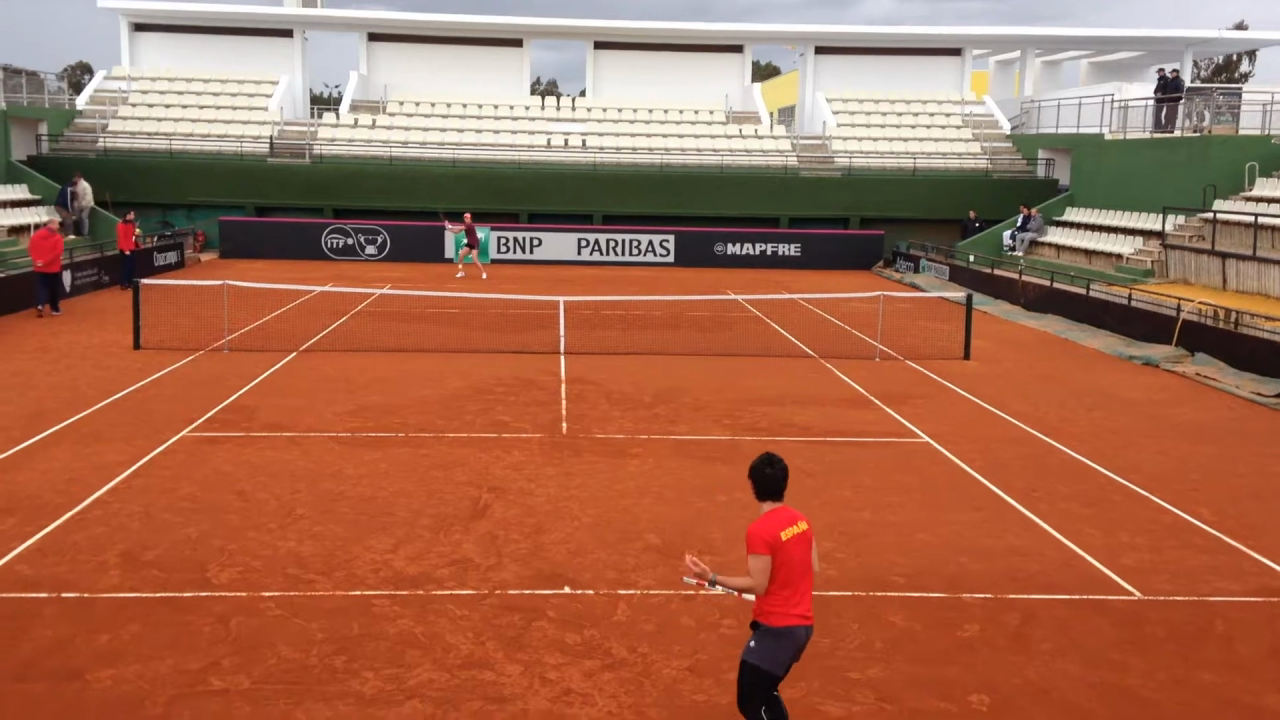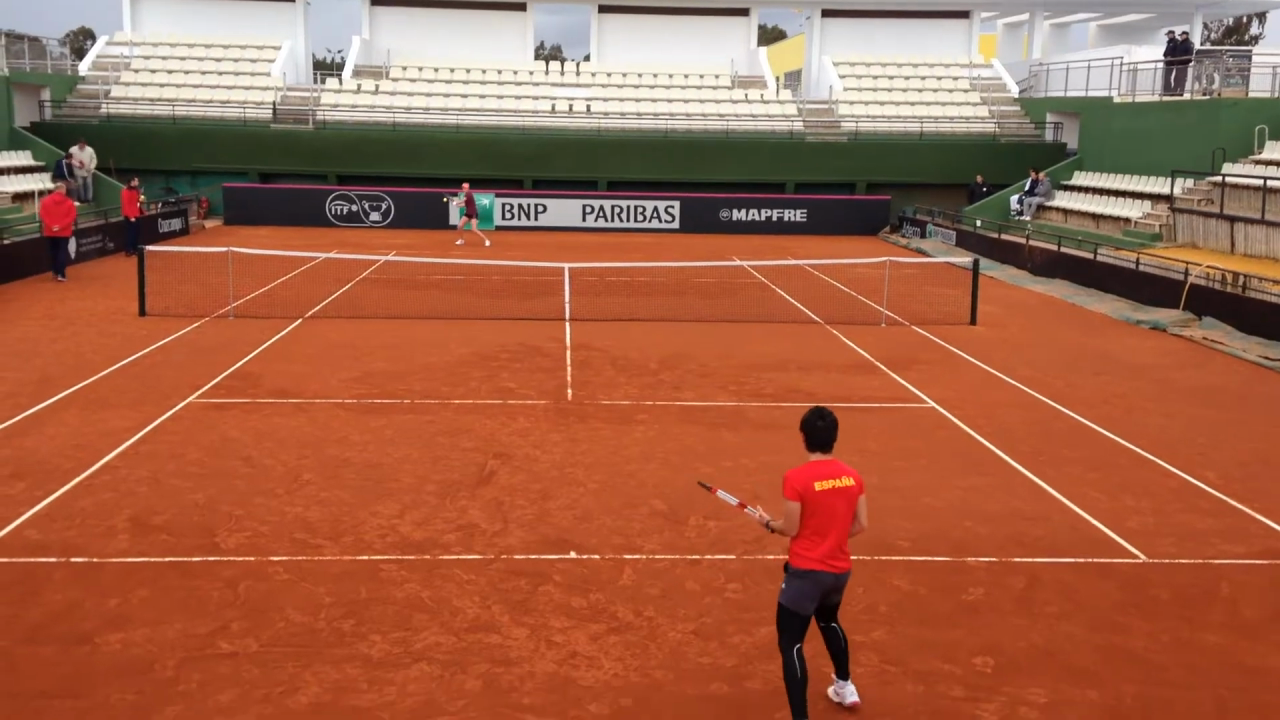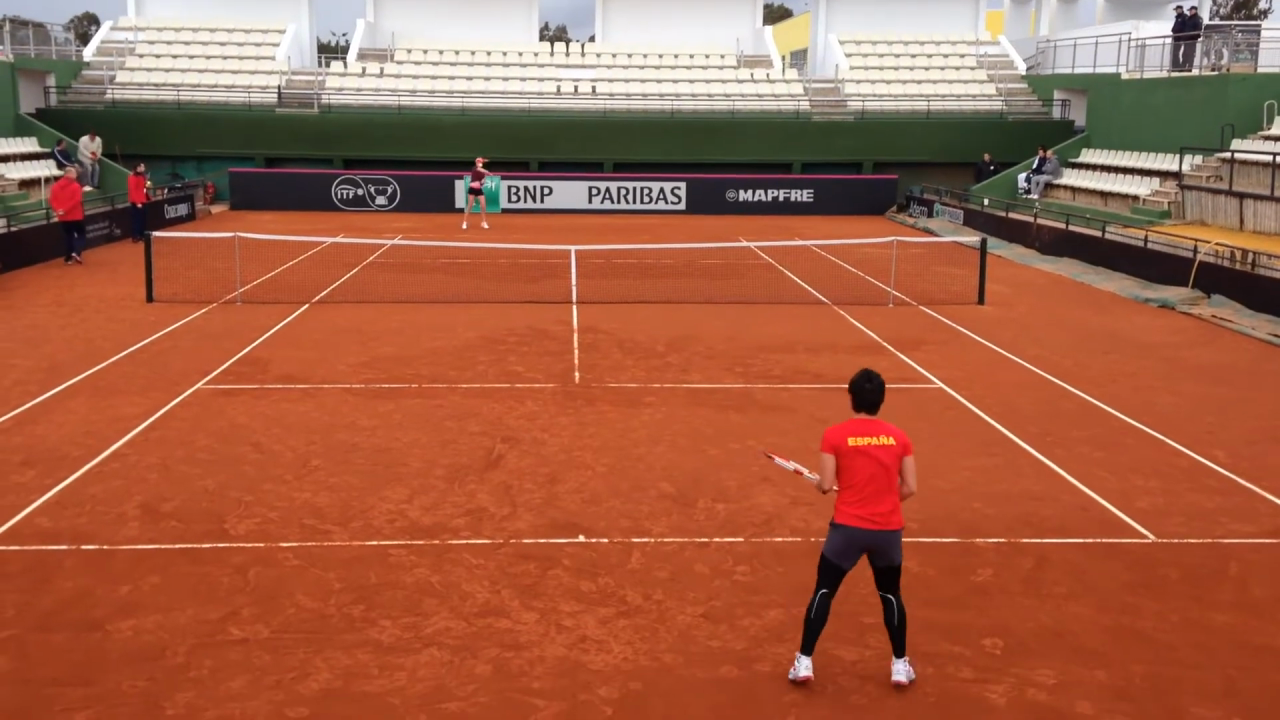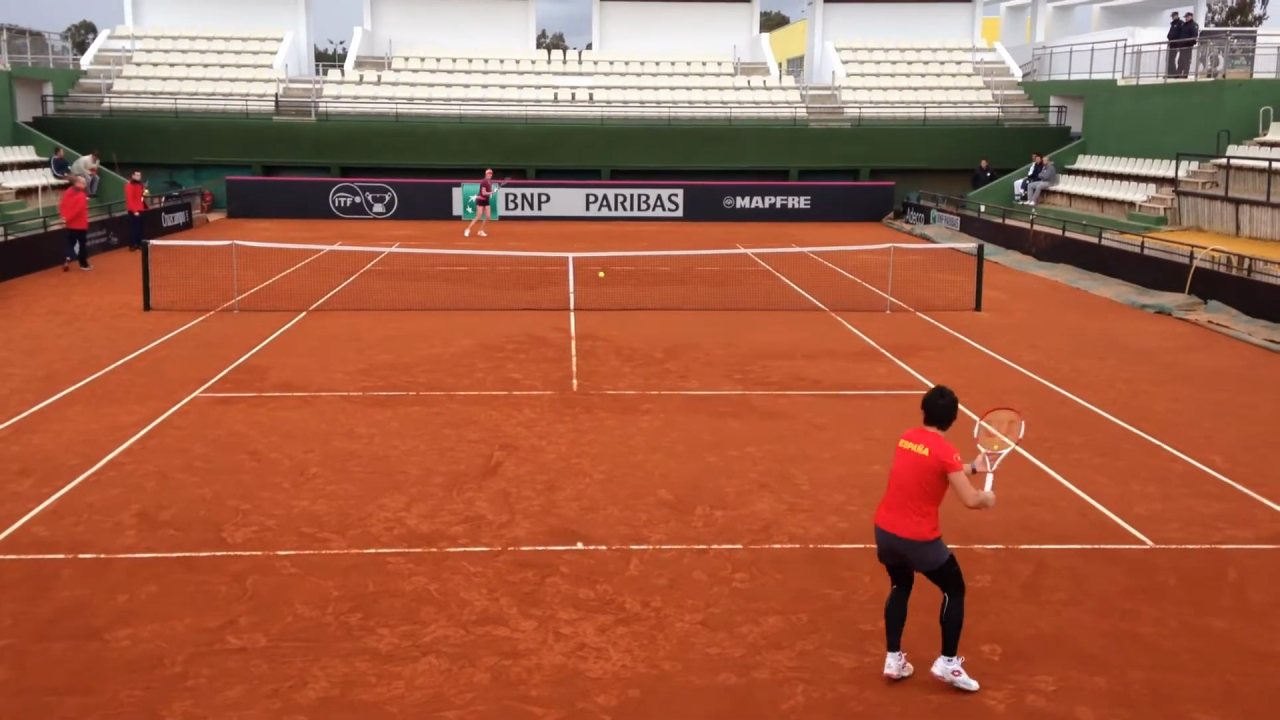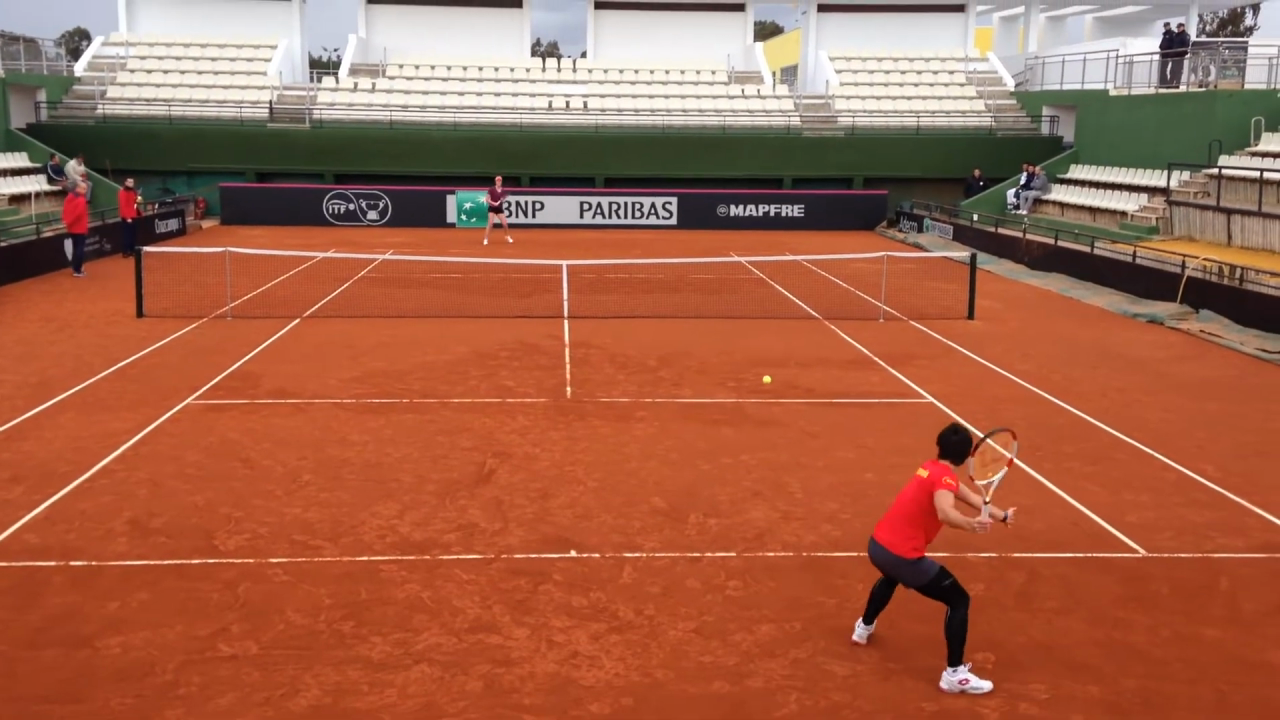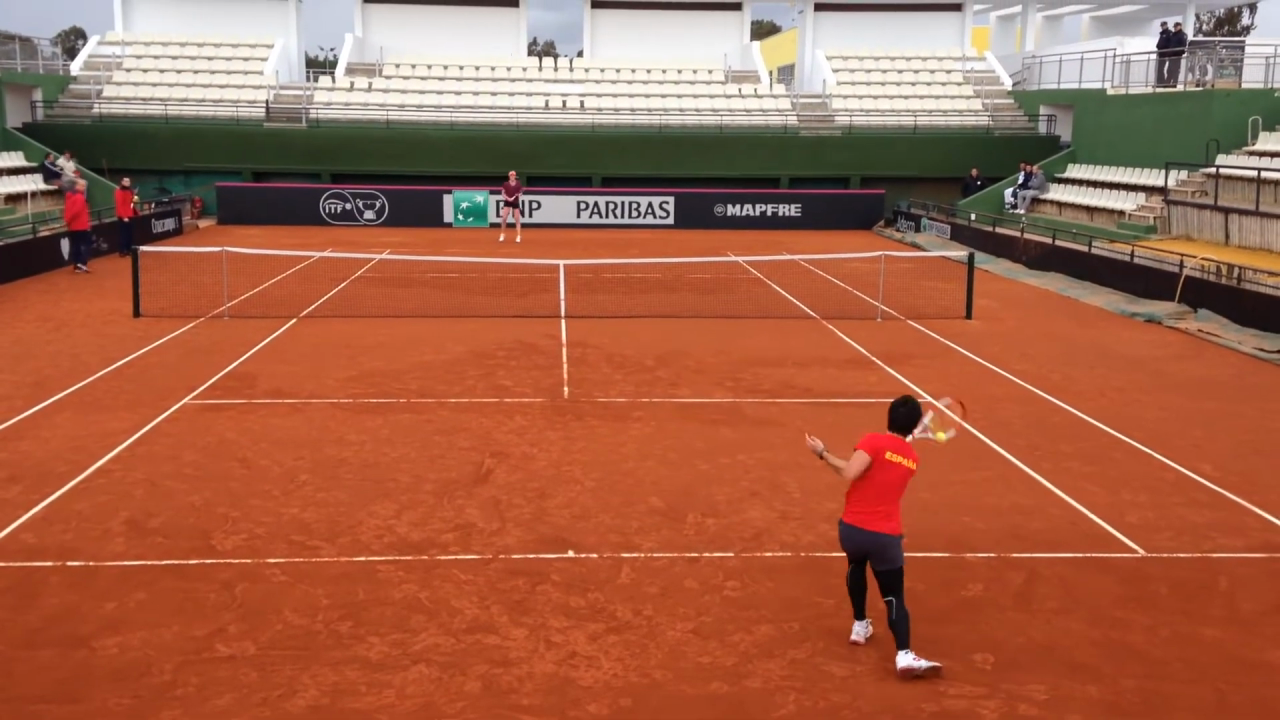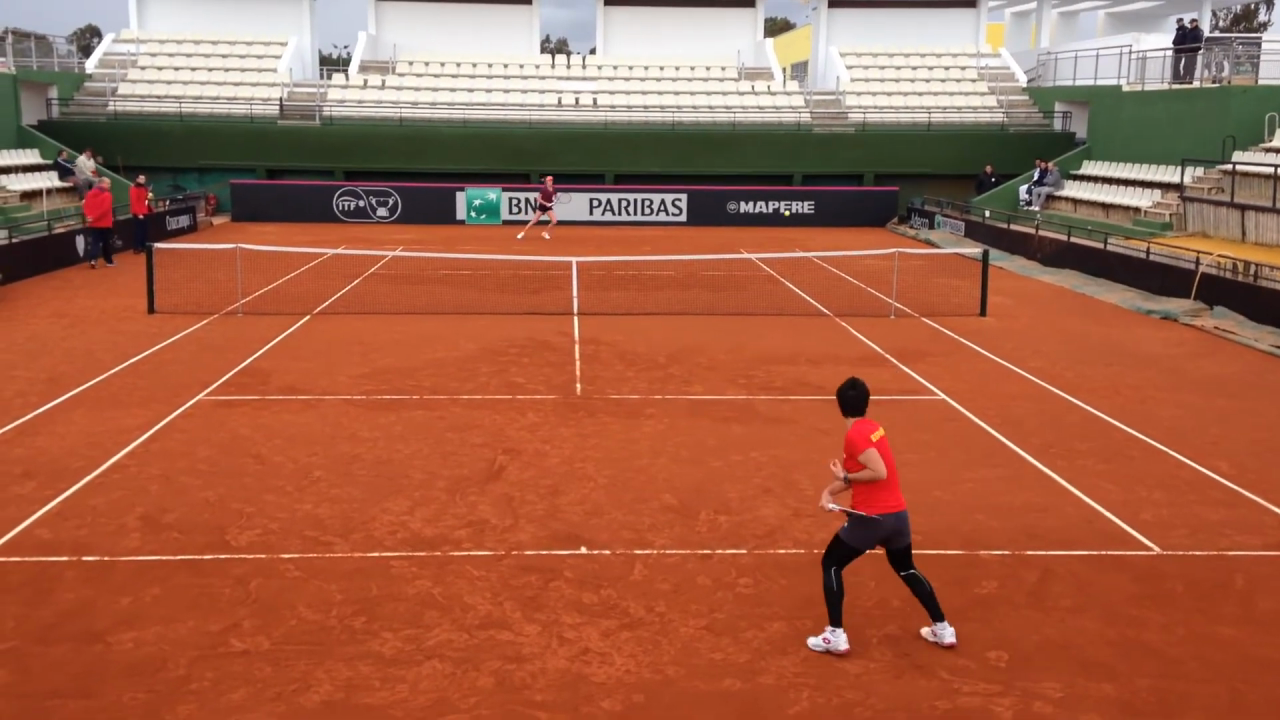
dt=0.4s
person 1, frame 1
left shoulder: (760, 530)
right shoulder: (800, 520)
left elbow: (758, 586)
right elbow: (811, 570)
left wrist: (712, 578)
left hip: (776, 629)
right hip: (802, 625)
right knee: (765, 693)
person 1, frame 2
left shoulder: (796, 478)
right shoulder: (852, 476)
left elbow: (790, 529)
right elbow: (861, 524)
left wrist: (768, 522)
left hip: (806, 571)
right hip: (840, 569)
left knee: (790, 642)
right knee: (828, 621)
right ankle: (846, 688)
person 1, frame 3
left shoulder: (834, 435)
right shoulder: (898, 437)
left elbow: (826, 485)
right elbow: (910, 488)
left wrist: (826, 484)
left hip: (848, 527)
right hip: (888, 531)
left knee: (824, 591)
right knee: (890, 594)
left ankle: (804, 661)
right ankle: (900, 665)
person 1, frame 4
left shoulder: (906, 438)
right shoulder: (945, 451)
right elbow: (970, 499)
left wrist: (970, 468)
right wrist: (988, 498)
left hip: (884, 530)
right hip: (920, 538)
left knee: (900, 587)
right knee: (954, 591)
left ankle: (893, 658)
right ankle: (948, 663)
person 1, frame 5
left shoulder: (932, 469)
right shoulder: (945, 478)
left elbow: (970, 497)
right elbow: (945, 513)
left wrist: (1002, 515)
right wrist: (971, 524)
left hip: (877, 545)
right hip: (902, 556)
left knee: (891, 577)
right knee: (959, 601)
left ankle: (864, 628)
right ankle: (954, 674)
person 1, frame 6
left shoulder: (874, 441)
right shoulder: (912, 459)
left elbow: (851, 474)
left wrist: (823, 452)
left hip: (852, 528)
right hip: (887, 537)
left knee: (856, 566)
right knee: (894, 598)
left ankle: (860, 626)
right ankle: (905, 655)
person 1, frame 7
left shoulder: (855, 434)
right shoulder: (871, 428)
left elbow: (879, 473)
left wrist: (845, 477)
right wrist: (832, 490)
left hip: (870, 518)
right hip: (897, 514)
left knee: (831, 565)
right knee: (906, 569)
left ankle: (835, 635)
right ankle: (943, 629)
